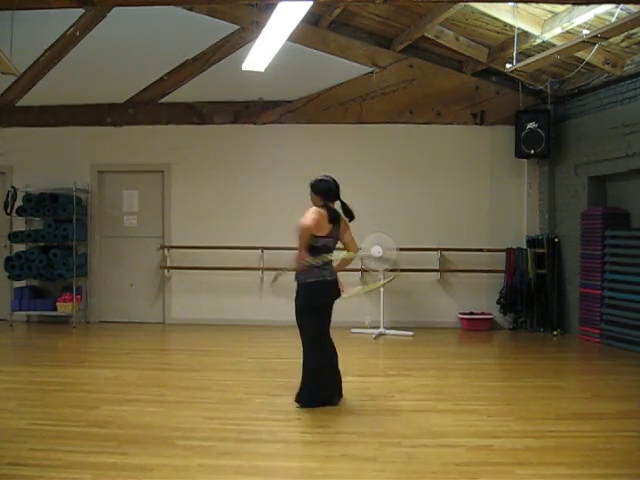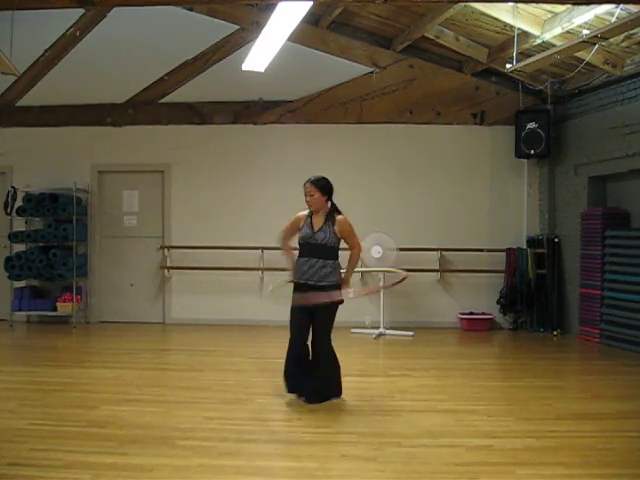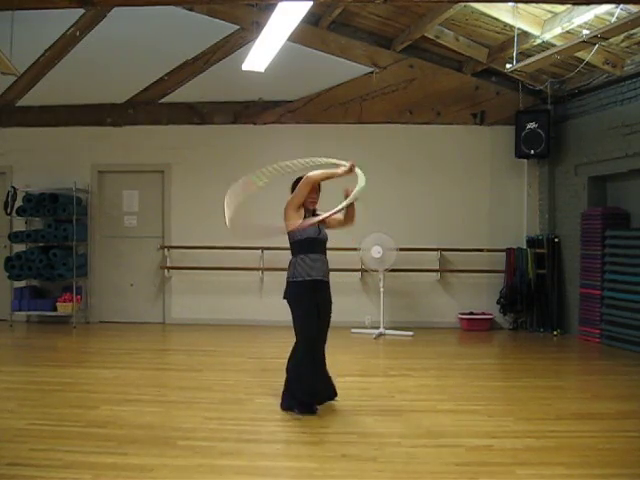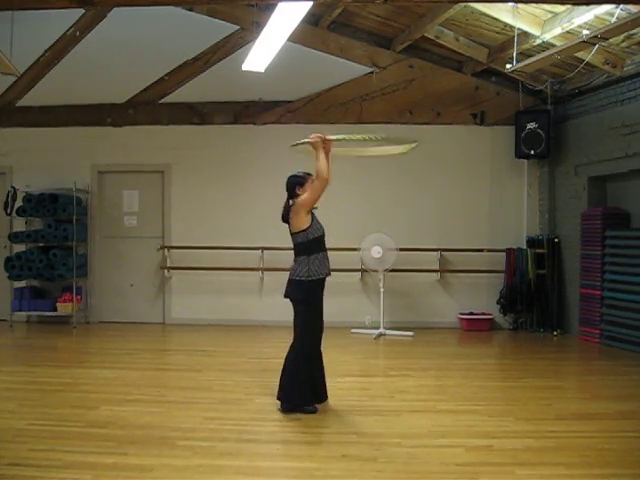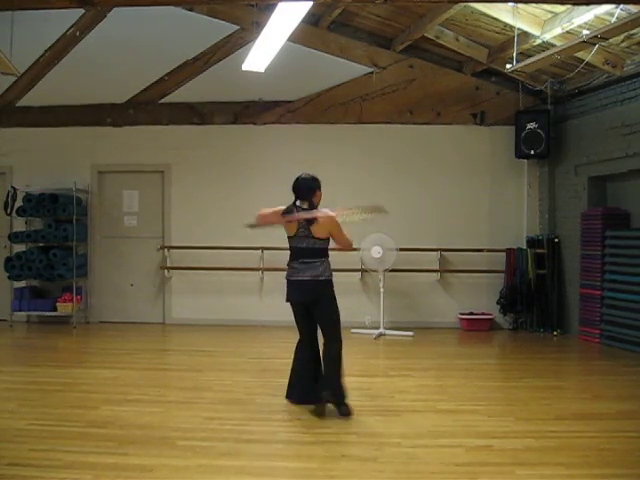
dt=0.4s
person 1, frame 1
left shoulder: (316, 213)
right shoulder: (340, 219)
left elbow: (303, 226)
right elbow: (352, 250)
left wrist: (301, 252)
left hip: (312, 286)
right hip: (323, 284)
left knee: (311, 338)
right knee: (319, 336)
left ankle: (318, 394)
right ankle: (328, 389)
person 1, frame 2
left shoulder: (340, 221)
right shoulder: (301, 218)
left elbow: (355, 247)
right elbow: (285, 236)
left wrist: (347, 275)
right wrist: (291, 262)
left hip: (328, 287)
right hip: (303, 286)
left knee: (321, 339)
right knee: (297, 336)
left ankle: (322, 388)
right ankle: (300, 383)
person 1, frame 3
left shoulder: (319, 218)
right shoulder: (292, 210)
left elbow: (347, 220)
right elbow: (308, 179)
left wrist: (350, 202)
right wrist: (338, 172)
left hip: (320, 285)
right hip: (300, 286)
left knee: (317, 340)
right knee: (306, 340)
left ankle: (317, 392)
right ankle: (295, 400)
person 1, frame 4
left shoulder: (302, 209)
right shoulder: (299, 207)
left elbow: (318, 181)
right elbow: (322, 181)
left wrist: (322, 152)
right wrist: (320, 150)
left hip: (308, 283)
right hip: (306, 284)
left knee: (311, 339)
right knee: (304, 340)
left ankle: (309, 394)
right ankle: (291, 399)
person 1, frame 5
left shoulder: (285, 214)
right shoulder: (326, 218)
left elbow: (260, 217)
right elbow: (347, 245)
right wrist: (336, 227)
left hip: (295, 285)
right hip: (320, 285)
left knee: (307, 338)
right knee: (332, 339)
left ankle: (303, 392)
right ankle: (331, 394)
